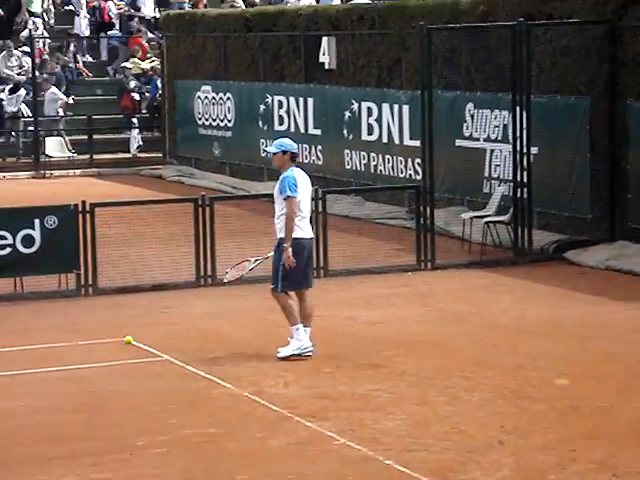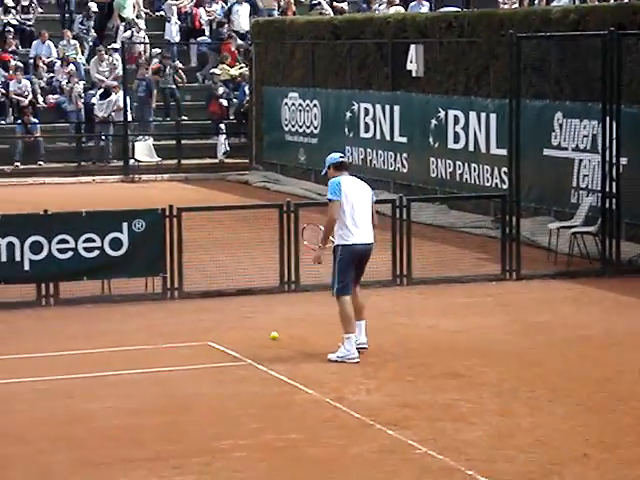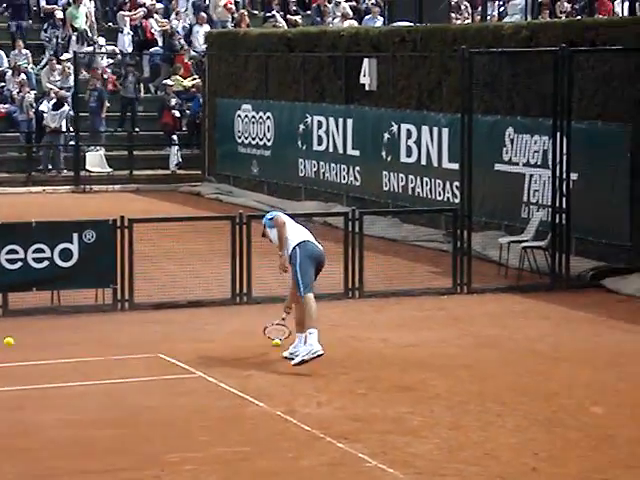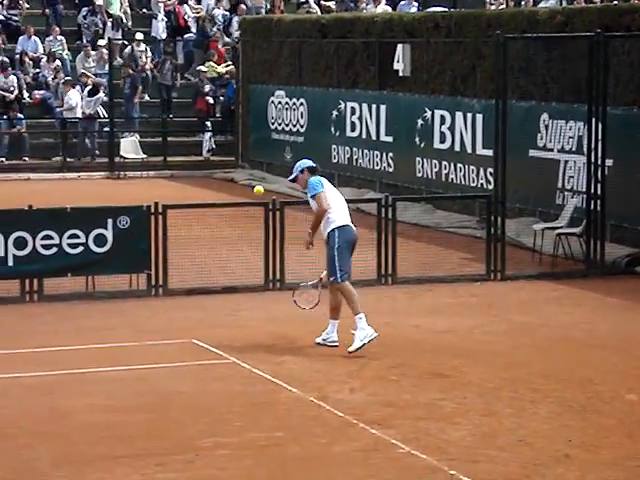
dt=0.5s
person 1, frame 1
left shoulder: (287, 178)
right shoulder: (302, 176)
left elbow: (291, 213)
left wrist: (286, 246)
left hip: (292, 241)
right hip: (306, 239)
left knee: (280, 291)
right knee: (301, 291)
left ankle: (300, 339)
right ankle: (304, 341)
person 1, frame 2
left shoulder: (336, 183)
right shoulder: (365, 186)
left elbow: (332, 217)
right elbow: (373, 220)
left wrist: (321, 246)
left hip: (347, 244)
right hip: (367, 243)
left knee: (343, 295)
right knee: (353, 286)
left ankle: (349, 349)
right ankle: (360, 336)
person 1, frame 3
left shoulder: (272, 217)
left elbow: (281, 222)
right elbow: (297, 276)
left wrist: (282, 254)
right wrist: (289, 300)
left hip: (302, 250)
right hip: (317, 252)
left knee: (306, 296)
right knee: (299, 296)
left ankle: (312, 344)
right ankle: (298, 346)
person 1, frame 4
left shoulder: (314, 181)
right shoulder: (326, 186)
left elbow: (322, 207)
left wrist: (311, 233)
left hip: (338, 232)
right hip: (345, 232)
left knee: (340, 281)
right knee: (333, 283)
left ankle: (363, 328)
right ankle: (331, 333)
